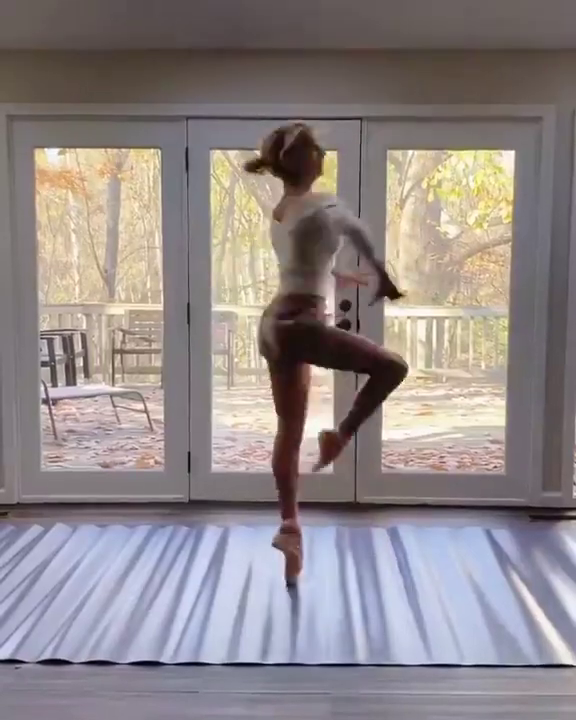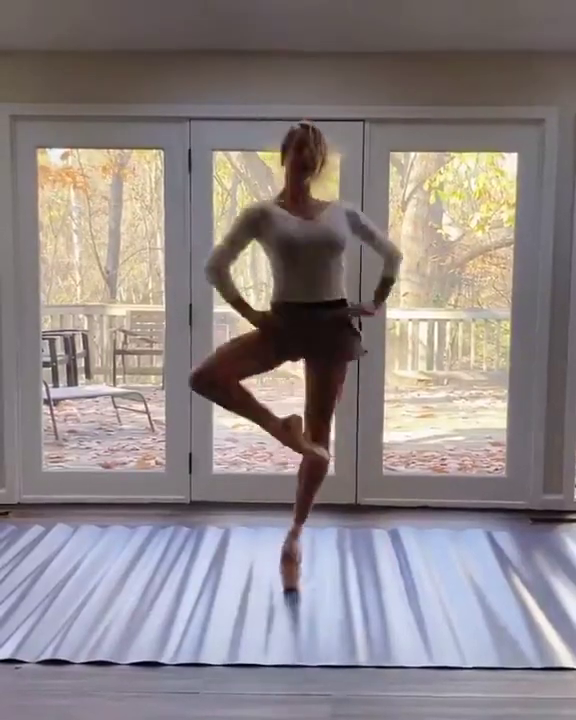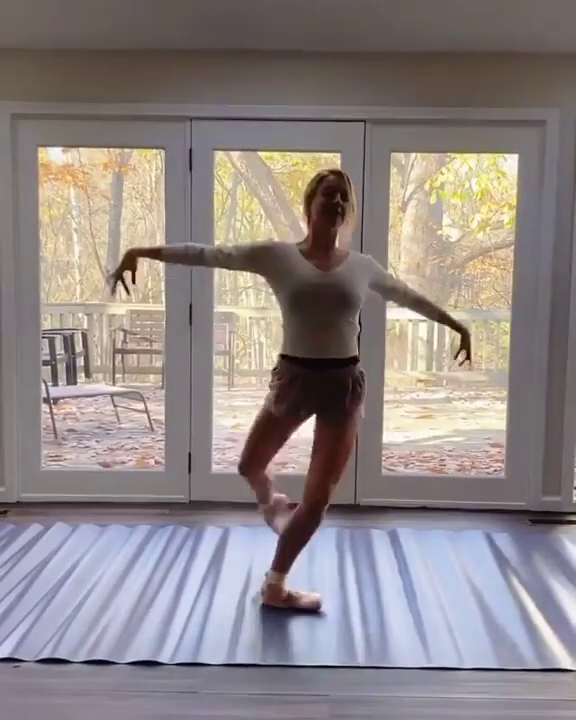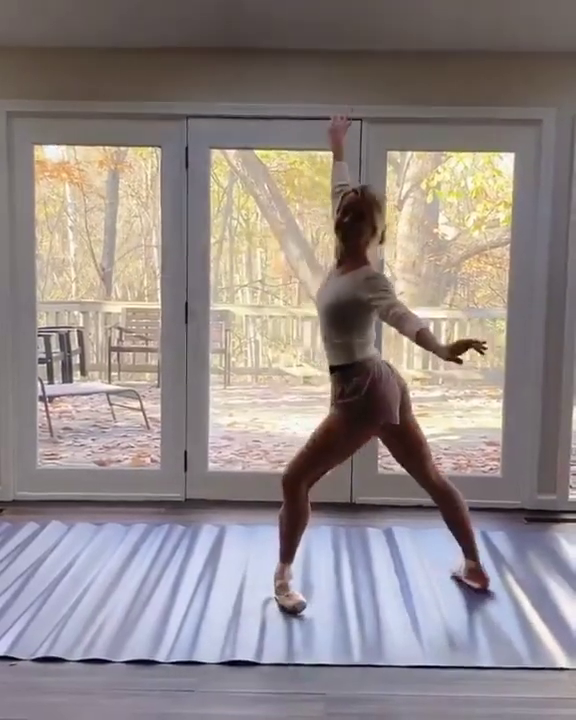
dt=0.7s
person 1, frame 1
left shoulder: (283, 209)
right shoulder: (317, 204)
right elbow: (356, 231)
left wrist: (344, 276)
right wrist: (383, 279)
left hip: (283, 320)
right hip: (296, 321)
left knee: (288, 433)
right knee: (391, 368)
left ankle: (289, 526)
right ankle: (337, 436)
person 1, frame 2
left shoulder: (342, 213)
right shoulder: (261, 214)
left elbow: (391, 253)
right elbow: (215, 266)
left wrist: (375, 303)
right wrist: (251, 314)
left hip: (331, 325)
right hip: (283, 326)
left knee: (318, 442)
right knee: (205, 377)
left ankle: (295, 535)
right ankle: (282, 428)
person 1, frame 3
left shoulder: (362, 266)
right shoulder: (276, 255)
left elbow: (408, 295)
right elbow: (205, 253)
left wrist: (455, 324)
right wrist: (142, 251)
left hip: (342, 383)
right hip: (292, 376)
left knee: (318, 498)
right knee: (250, 466)
left ankle: (273, 583)
right ankle: (273, 501)
person 1, frame 4
left shoulder: (368, 279)
right shoulder: (344, 262)
left elbow: (402, 317)
right elbow: (342, 193)
left wrist: (441, 349)
right wrist: (338, 150)
left hip: (364, 392)
right hip: (376, 387)
left knee: (295, 481)
right knee: (430, 477)
left ankle: (284, 574)
right ankle: (473, 565)
